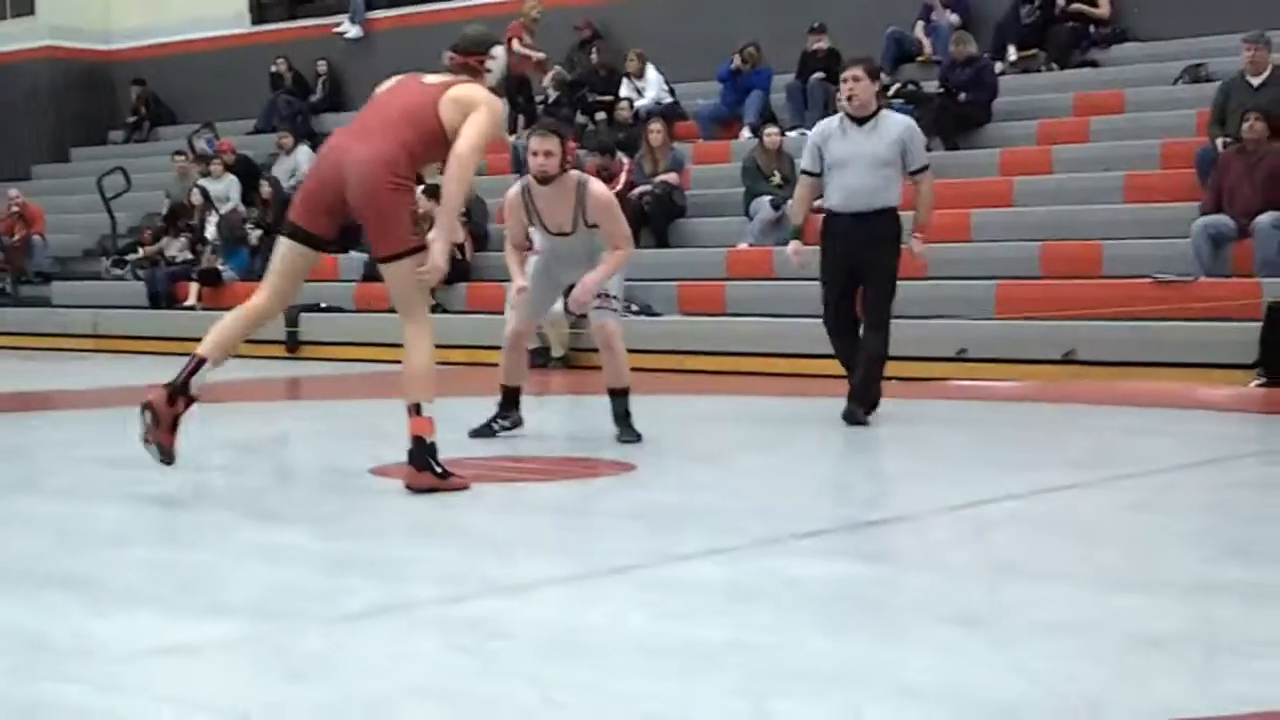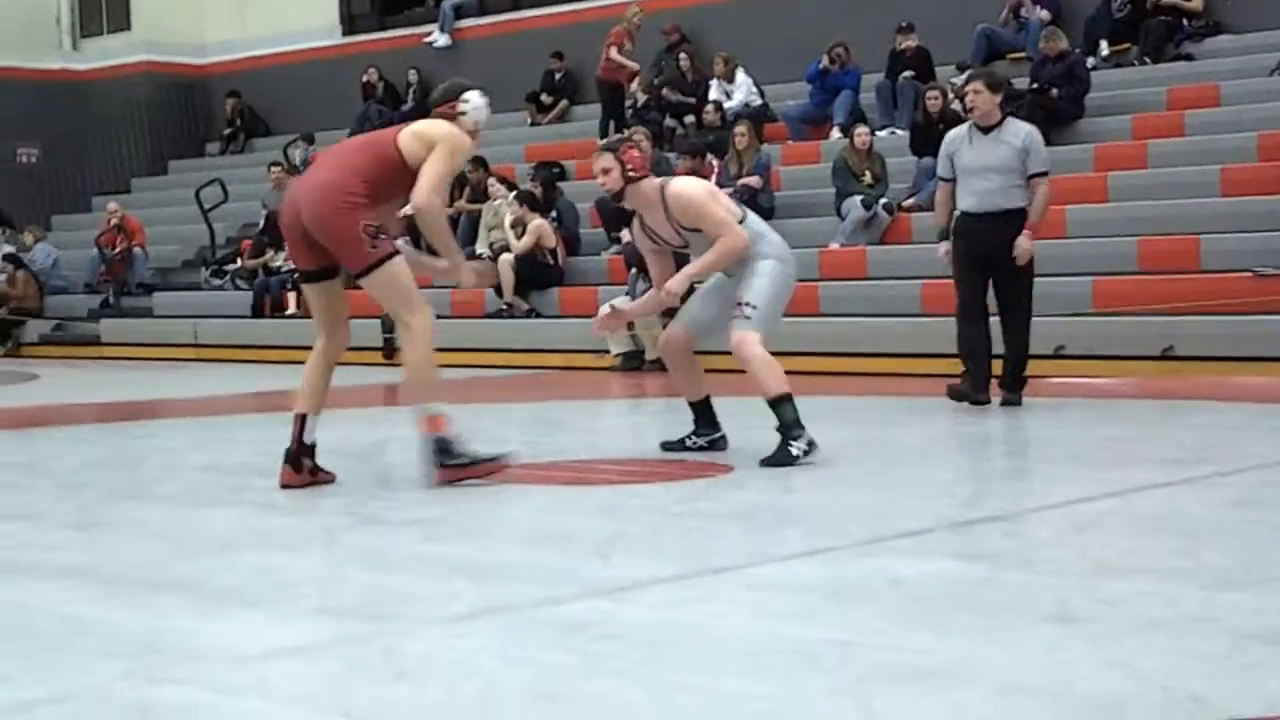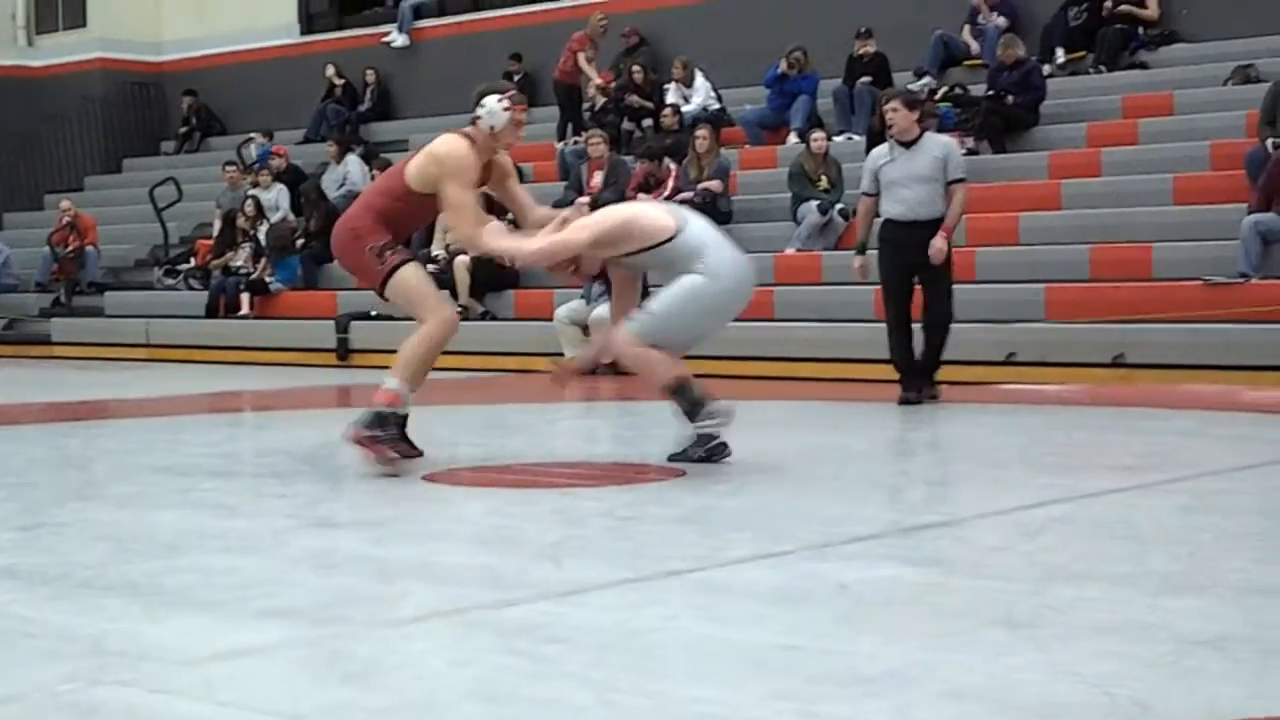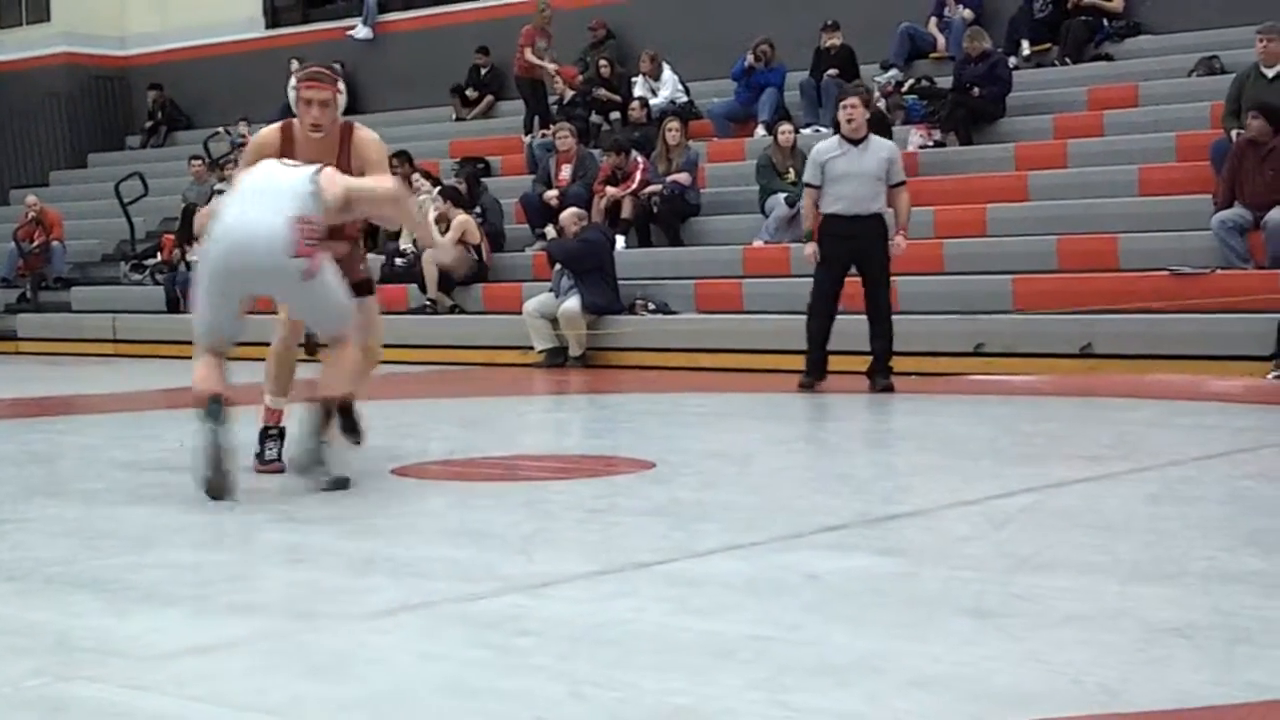
dt=1s
person 1, frame 1
left shoulder: (399, 81)
right shoulder: (488, 104)
right elbow: (464, 156)
right wrist: (442, 239)
left hip: (332, 161)
right hip: (380, 175)
left knee: (267, 298)
right knee: (416, 318)
left ankle: (174, 396)
right ankle: (423, 459)
person 1, frame 2
left shoulder: (406, 137)
right shoulder: (455, 139)
right elbow: (424, 203)
left wrist: (438, 267)
right wrist: (458, 263)
left hip: (298, 201)
right hip: (337, 202)
left knee: (332, 337)
right knee: (416, 319)
left ankle: (299, 459)
right ankle: (444, 452)
person 1, frame 3
left shoulder: (495, 162)
right shoulder: (456, 154)
left elbow: (530, 216)
right elbow: (466, 235)
left hip: (369, 235)
right hip: (362, 234)
left knee: (432, 321)
right knee: (441, 317)
left ankle: (391, 425)
right ankle: (376, 422)
person 1, frame 4
left shoulder: (365, 144)
right shoulder: (269, 141)
left hip: (343, 242)
left knee: (369, 350)
right knee: (292, 324)
left ankle: (342, 401)
right ankle: (271, 431)
person 2, frame 1
left shoulder: (903, 127)
right shoulder: (823, 131)
left elbow: (923, 183)
right elbow: (806, 186)
left wrist: (919, 232)
right wrist: (796, 234)
left hip: (880, 229)
right hip: (837, 229)
left knee: (875, 319)
right knee: (836, 318)
left ankle: (862, 399)
right ankle: (865, 386)
person 2, frame 2
left shoulder: (1025, 135)
right shoulder: (953, 139)
left elbow: (1041, 188)
right elbow: (945, 191)
left wrist: (1029, 233)
right wrist: (943, 236)
left hip: (1011, 228)
right hip: (969, 230)
left knee: (1015, 312)
right knee: (969, 309)
left ankle: (1012, 385)
right ankle: (976, 383)
person 2, frame 3
left shoulder: (944, 147)
right shoulder: (877, 156)
left elbow: (959, 194)
right elbow: (866, 205)
left wrist: (943, 235)
right wrist: (860, 250)
left hip: (932, 236)
right hip: (893, 237)
left knee: (939, 311)
right knee: (897, 314)
left ankle: (927, 374)
right ankle: (910, 383)
person 2, frame 4
left shoulder: (887, 149)
right shoulder: (822, 151)
left elbow: (899, 194)
right elbow: (810, 198)
left wrist: (901, 232)
right wrist: (809, 238)
left hip: (872, 230)
right hip: (834, 230)
left knee: (879, 304)
right knee: (822, 303)
left ankle: (880, 370)
right ankle: (814, 368)
person 3, frame 1
left shoulder: (595, 193)
right shoulder: (516, 197)
left elbow: (624, 247)
right elbow: (514, 245)
left wrist: (591, 281)
right wrist: (518, 279)
left hip: (598, 260)
right hip: (549, 259)
left knee: (607, 333)
right knee: (514, 333)
left ankle: (623, 419)
right ankle: (508, 411)
person 3, frame 2
left shoulder: (681, 192)
right shoulder: (641, 229)
left elbow: (736, 239)
right elbow: (664, 292)
left wrist: (686, 275)
right wrist: (626, 313)
left hip: (766, 259)
right hip: (731, 271)
left knee: (743, 341)
right knee: (671, 343)
left ankle: (795, 436)
right ankle: (708, 430)
person 3, frame 3
left shoulder: (594, 229)
right shoulder: (610, 248)
left elbow: (533, 252)
right elbow: (622, 318)
left wrist: (489, 240)
right wrist: (585, 359)
left hip: (718, 274)
right hip: (729, 272)
left knee: (628, 344)
right knee: (653, 352)
left ankle: (703, 408)
right ankle: (708, 438)
person 3, frame 4
left shoulder: (256, 172)
right shoulder: (335, 185)
left elbow: (203, 222)
right elbow: (389, 190)
left hip: (225, 247)
right hip: (290, 248)
left knee: (210, 352)
right knee: (345, 339)
left ankle: (214, 431)
right ankle: (314, 450)
